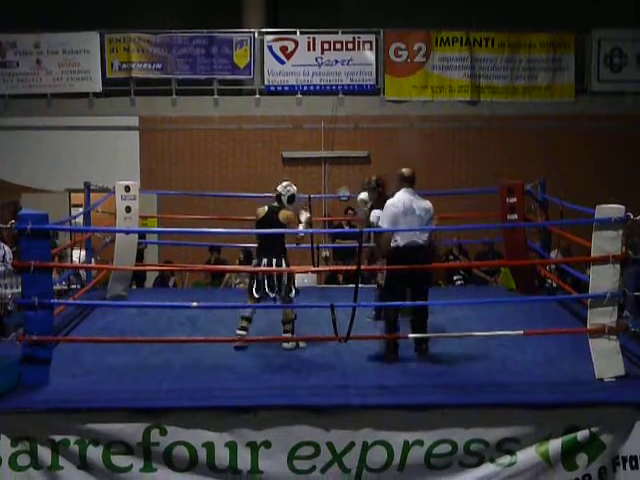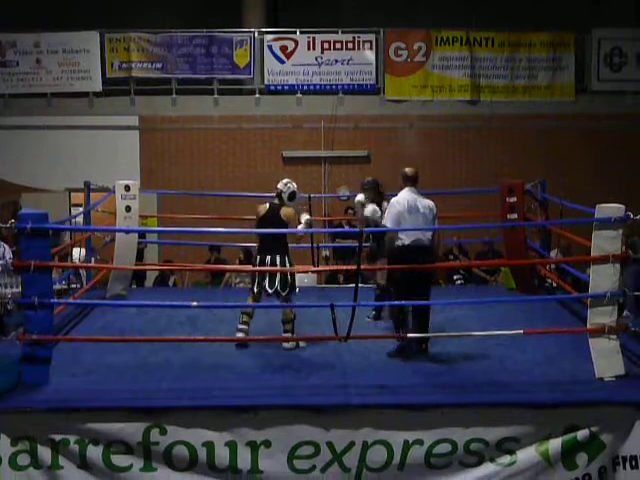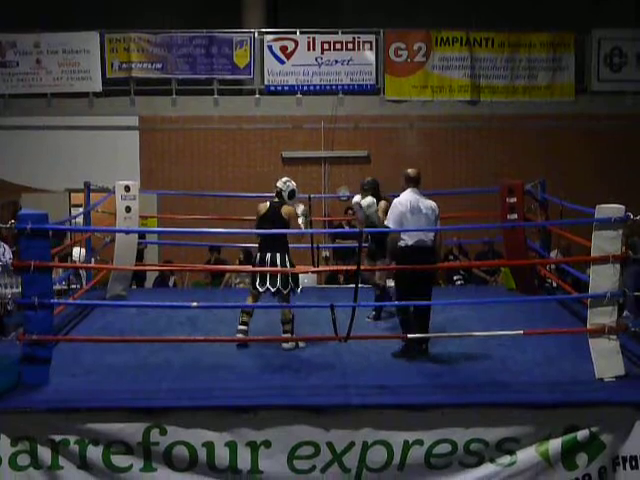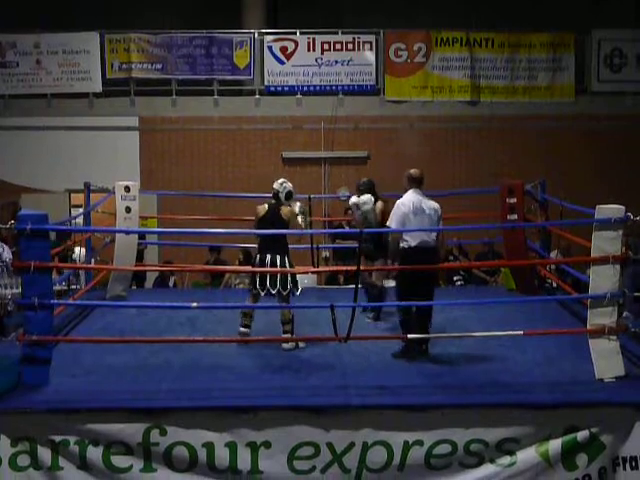
dt=0.1s
person 1, frame 1
left shoulder: (393, 203)
right shoulder: (426, 205)
left elbow: (386, 235)
right elbow: (432, 236)
left wrist: (383, 256)
right wrist: (431, 258)
left hip: (400, 254)
right hip: (422, 253)
left knee: (392, 301)
right knee: (420, 300)
left ankle: (391, 347)
right ankle: (421, 344)
person 1, frame 2
left shoulder: (397, 201)
right shoulder: (429, 204)
left elbow: (391, 234)
right elbow: (435, 235)
left wrist: (388, 256)
right wrist: (434, 257)
left hip: (404, 253)
right hip: (424, 253)
left knee: (399, 300)
right knee: (422, 300)
left ankle: (406, 344)
right ankle: (420, 343)
person 1, frame 3
left shoulder: (399, 202)
right shoulder: (431, 205)
left elbow: (394, 235)
right elbow: (437, 236)
left wrist: (391, 255)
right wrist: (436, 257)
left hip: (407, 253)
right hip: (427, 253)
left knee: (404, 301)
right knee: (423, 301)
left ankle: (410, 345)
right ankle: (421, 344)
person 1, frame 4
left shoulder: (402, 203)
right shoulder: (434, 206)
left elbow: (396, 236)
right elbow: (440, 237)
left wrist: (393, 257)
right wrist: (437, 258)
left hip: (410, 254)
right hip: (430, 254)
left knee: (405, 302)
right knee: (425, 301)
left ankle: (410, 345)
right ankle: (422, 344)
person 2, frame 1
left shoulder: (260, 212)
right shoulder: (288, 215)
right elbow: (298, 238)
right wrist: (304, 222)
left hip: (260, 260)
right hip: (278, 261)
left knee: (253, 300)
right knee: (286, 300)
left ankle: (241, 337)
right ankle: (288, 339)
person 2, frame 2
left shoulder: (261, 209)
right shoulder: (289, 212)
right elbow: (298, 236)
right wrist: (305, 223)
left hip: (262, 258)
right hip: (280, 259)
left knee: (253, 296)
right knee: (286, 299)
left ankle: (241, 332)
right ankle: (288, 339)
person 2, frame 3
left shoulder: (261, 207)
right shoulder: (289, 210)
right wrist: (301, 217)
left hip: (263, 256)
right hip: (281, 257)
left knee: (254, 295)
right knee: (284, 298)
left ankle: (242, 333)
right ankle: (288, 339)
person 2, frame 4
left shoulder: (260, 210)
right shoulder: (288, 211)
right wrist: (300, 214)
left hip: (262, 257)
right hip: (280, 258)
left knee: (253, 295)
right knee: (284, 299)
left ankle: (243, 333)
right ankle: (288, 339)
person 3, frame 1
left shoulder: (387, 203)
right shoulder: (371, 204)
right elbow: (365, 221)
right wrist: (363, 207)
left knee: (381, 277)
left ankle: (378, 311)
person 3, frame 2
left shoulder: (384, 205)
right shoulder: (367, 204)
right elbow: (363, 222)
left wrist: (377, 219)
right wrist: (359, 207)
left hip: (384, 245)
right hip: (374, 244)
left knee: (380, 278)
right knee: (376, 277)
left ankle: (377, 310)
person 3, frame 3
left shoulder: (382, 204)
right shoulder: (366, 204)
left elbow: (381, 223)
right elbow: (363, 222)
left wrist: (373, 212)
right wrist: (357, 208)
left hip: (383, 245)
right hip: (372, 243)
left knee: (379, 278)
right knee: (367, 276)
left ankle: (377, 310)
right ankle: (386, 298)
person 3, frame 4
left shoulder: (379, 204)
right shoulder: (362, 205)
left elbow: (376, 223)
right elbow: (359, 224)
left wrist: (370, 210)
right wrist: (355, 209)
left hip: (379, 246)
right hip: (367, 244)
left knee: (376, 279)
right knee: (365, 277)
left ankle: (376, 310)
right ankle: (371, 304)
